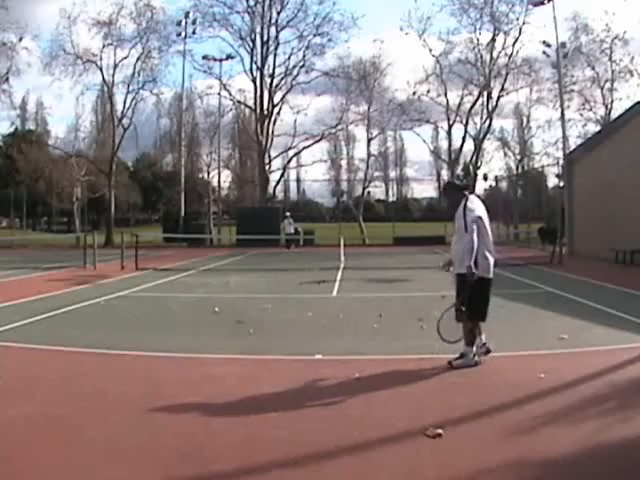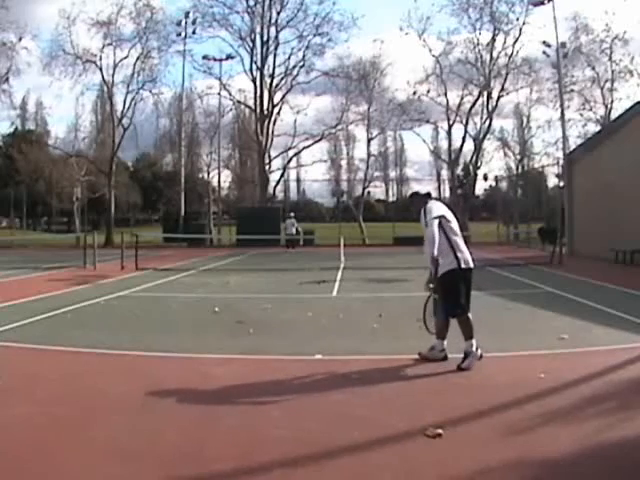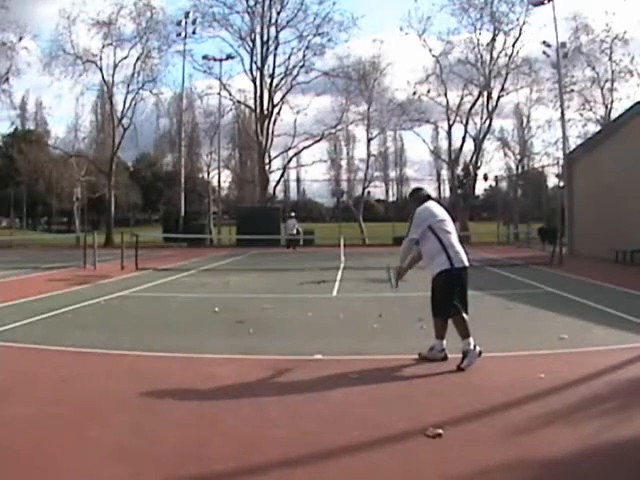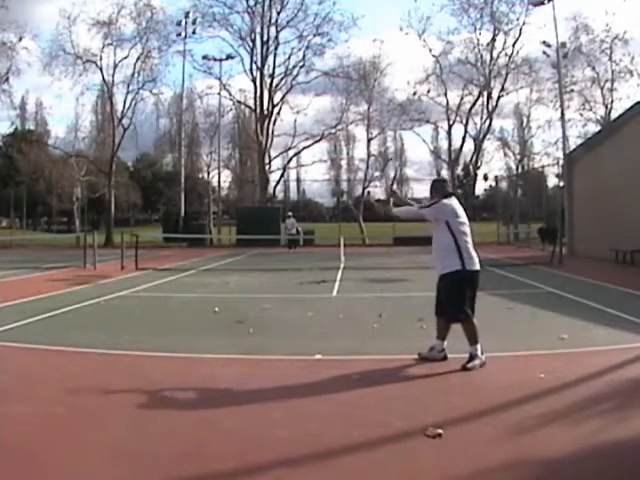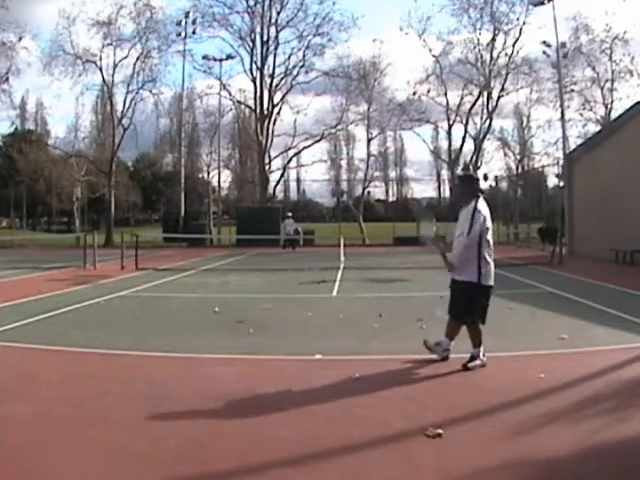
dt=1s
person 1, frame 1
left shoulder: (466, 207)
right shoulder: (471, 204)
left elbow: (470, 238)
left wrist: (469, 265)
right wrist: (453, 259)
left hip: (472, 270)
right hip: (476, 268)
left knee: (468, 313)
right knee: (472, 312)
left ankle: (469, 354)
right ankle: (480, 344)
person 1, frame 2
left shoulder: (429, 207)
right shoulder: (434, 209)
left elbow: (431, 229)
left wrist: (433, 255)
right wrist: (432, 275)
left hip: (455, 266)
right hip: (447, 267)
left knee: (459, 308)
right knee: (442, 309)
left ankle: (472, 349)
right ankle: (439, 348)
person 1, frame 3
left shoulder: (423, 211)
right shoulder: (430, 212)
left elbow: (409, 242)
right elbow: (421, 248)
left wrist: (400, 265)
right wrist: (406, 268)
left hip: (450, 267)
right hip: (444, 268)
left knee: (454, 308)
right knee: (439, 309)
left ankle: (470, 347)
right ankle: (439, 348)
person 1, frame 4
left shoulder: (444, 205)
right shoulder: (445, 207)
left elbow: (416, 213)
right elbow: (421, 211)
left wrist: (394, 210)
right wrist: (401, 201)
left hip: (461, 270)
right hip: (450, 270)
left knee: (463, 313)
right knee: (443, 311)
left ankle: (477, 353)
right ankle: (439, 349)
person 1, frame 5
left shoulder: (477, 210)
right shoulder: (467, 208)
left elbow: (467, 241)
left wrist: (452, 262)
right wrist: (453, 261)
left hip: (475, 277)
right hip: (463, 275)
left knee: (470, 319)
right knee: (456, 314)
left ankle: (479, 355)
right ankle: (444, 347)
